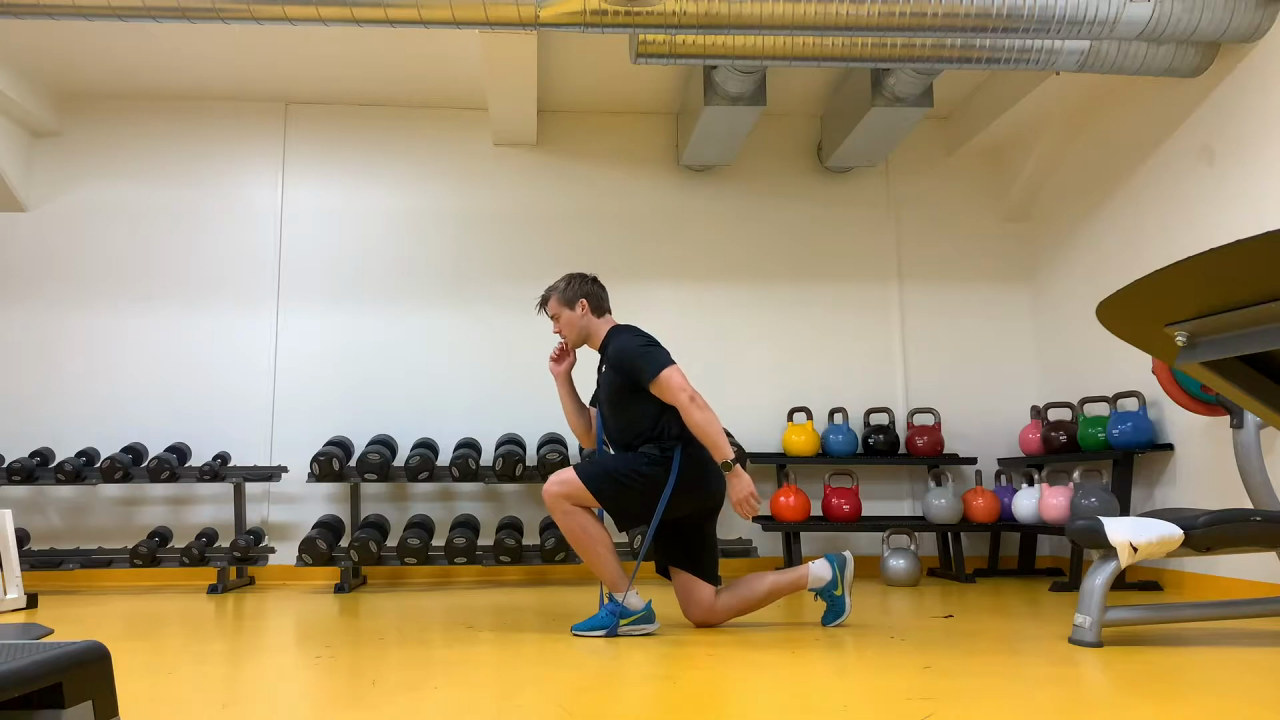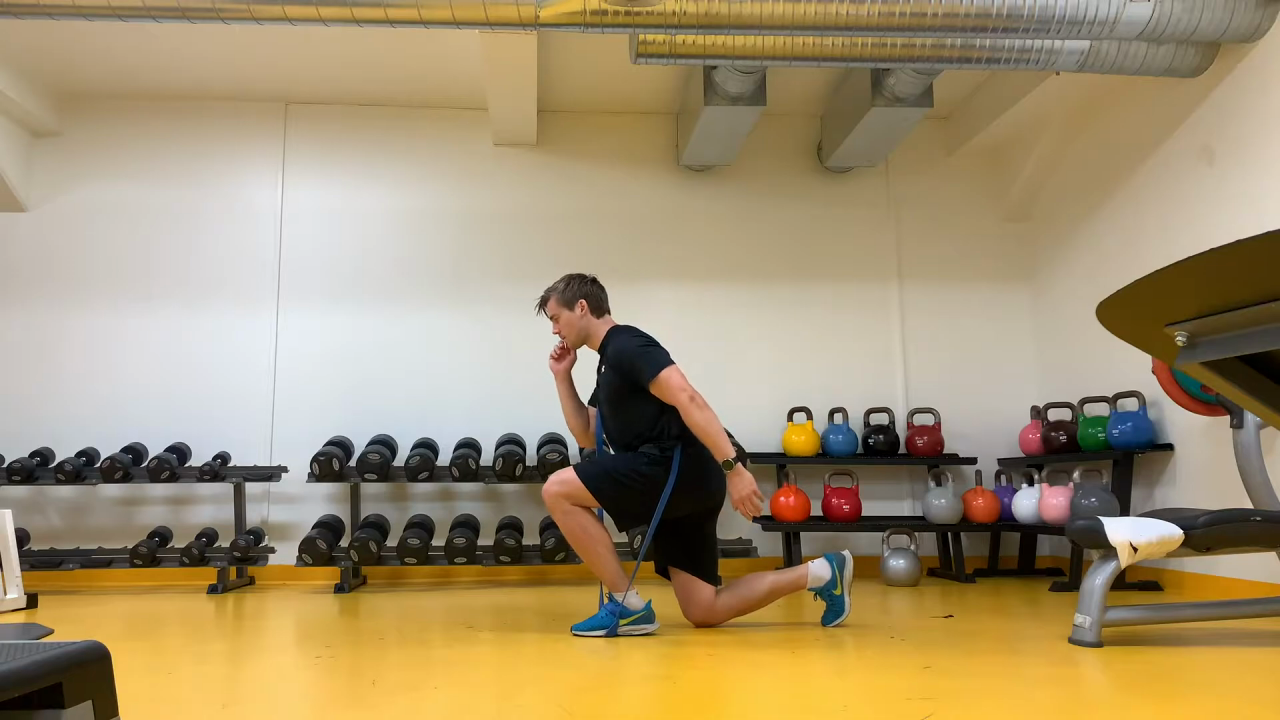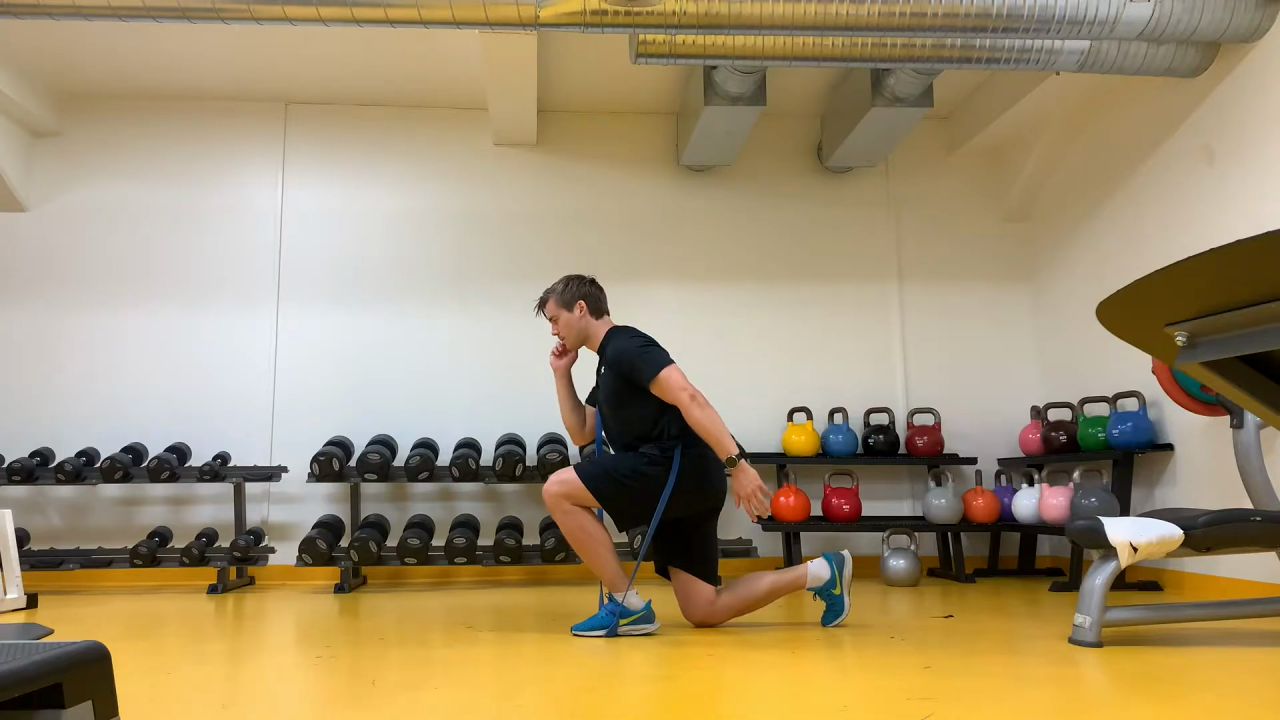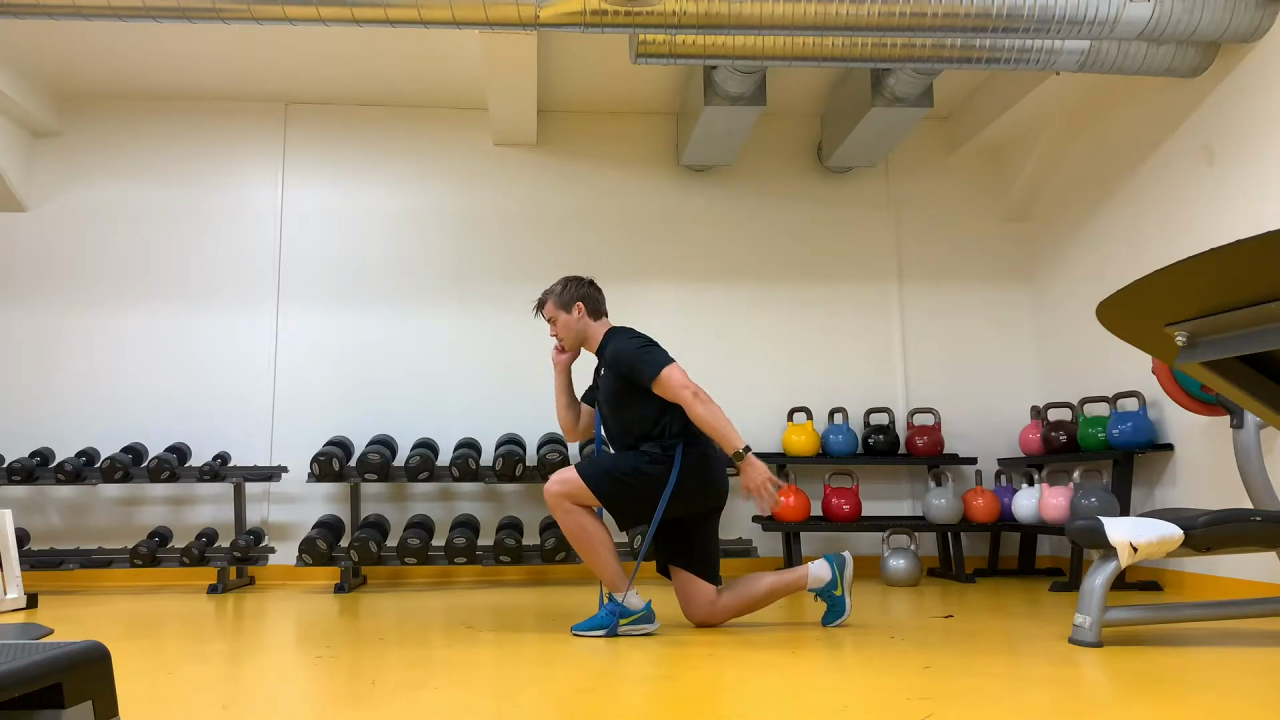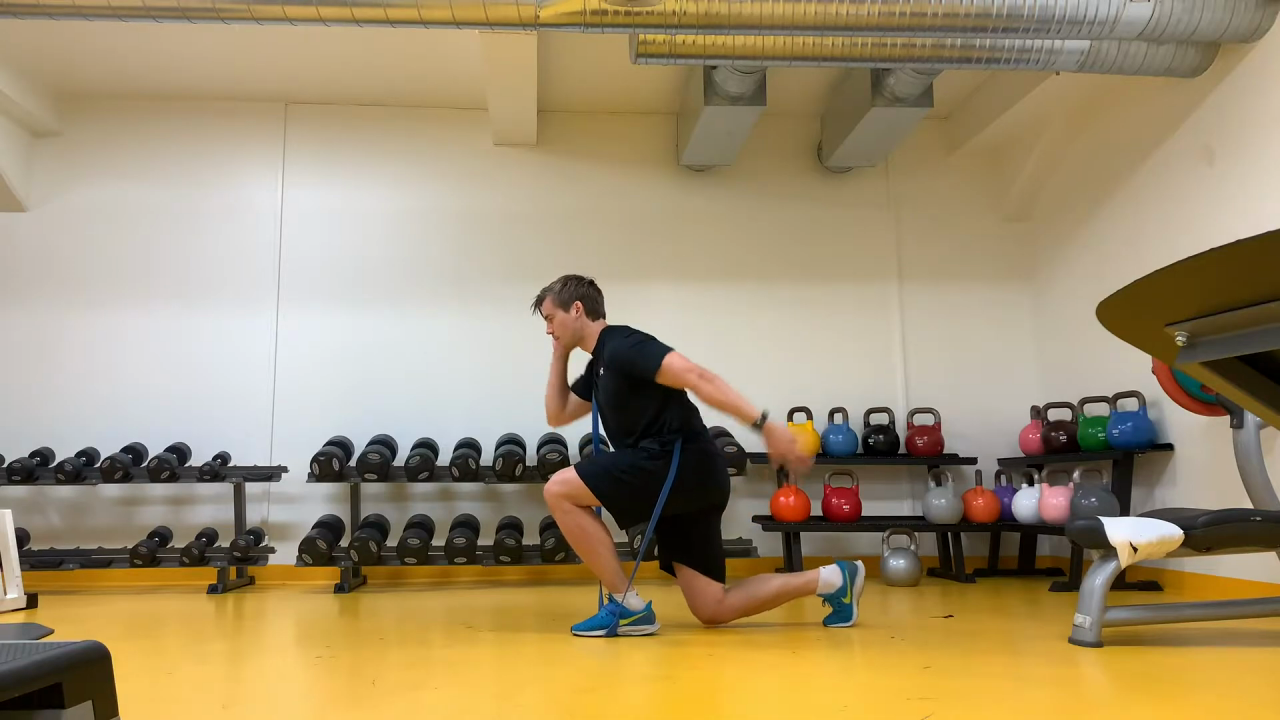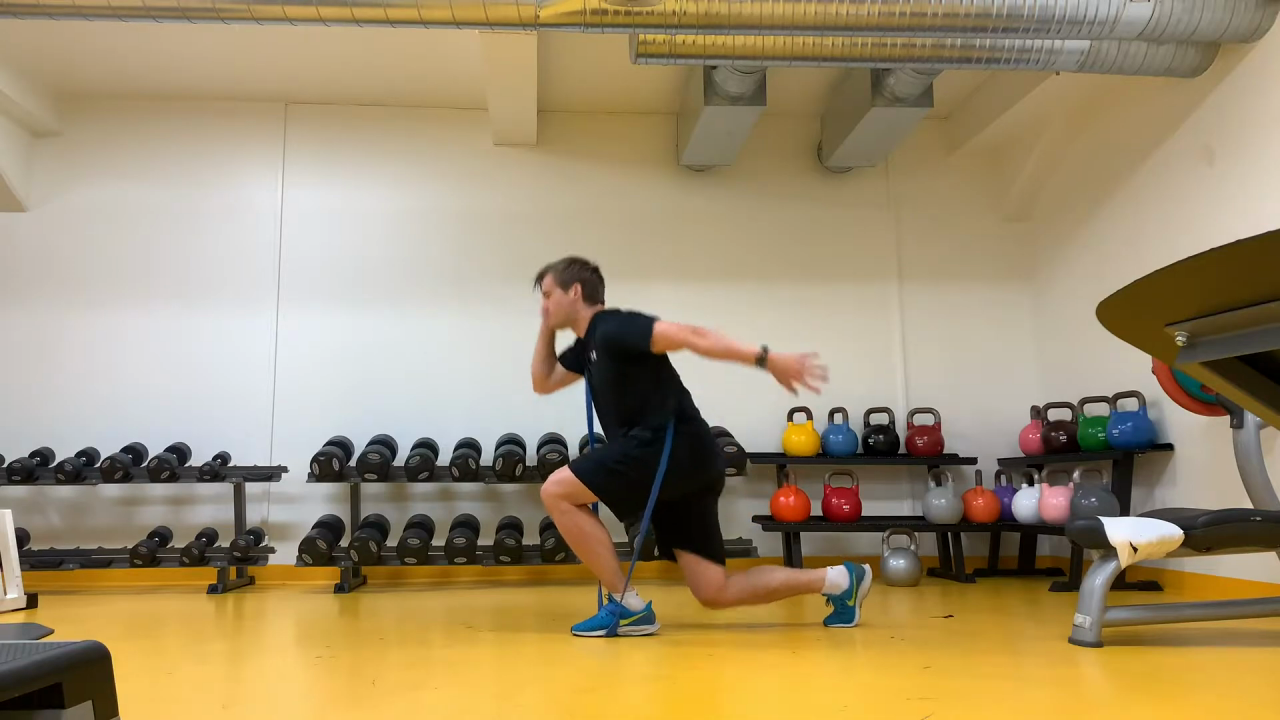
dt=0.1s
person 1, frame 1
left shoulder: (627, 346)
right shoulder: (610, 360)
left elbow: (689, 400)
right elbow: (589, 437)
left wrist: (732, 469)
right wrist: (562, 379)
left hip: (676, 468)
right hip: (681, 481)
left knee: (558, 490)
right knee: (706, 611)
left ankle: (627, 606)
right ankle: (822, 573)
person 1, frame 2
left shoulder: (626, 347)
right shoulder: (610, 361)
left elbow: (688, 399)
right elbow: (586, 435)
left wrist: (733, 467)
right wrist: (563, 377)
left hip: (677, 466)
right hip: (679, 480)
left knee: (558, 490)
right knee: (704, 611)
left ankle: (628, 605)
right ankle: (823, 572)
person 1, frame 3
left shoulder: (626, 348)
right shoulder: (610, 362)
left elbow: (689, 399)
right elbow: (581, 433)
left wrist: (736, 464)
right wrist: (562, 374)
left hip: (678, 467)
right hip: (679, 479)
left knee: (558, 490)
right knee: (705, 611)
left ankle: (627, 606)
right ankle: (823, 573)
person 1, frame 4
left shoulder: (624, 349)
right shoulder: (607, 363)
left elbow: (691, 396)
right elbow: (573, 429)
left wrist: (744, 457)
right wrist: (563, 367)
left hip: (681, 465)
right hip: (684, 478)
left knee: (560, 490)
right knee: (705, 611)
left ankle: (627, 606)
right ankle: (824, 573)
person 1, frame 5
left shoulder: (622, 347)
right shoulder: (600, 366)
left elbow: (697, 377)
right elbow: (557, 415)
left wrist: (764, 425)
right wrist: (560, 355)
left hip: (681, 462)
right hip: (686, 474)
left knee: (560, 491)
right knee: (713, 608)
left ankle: (627, 606)
right ankle: (834, 580)
person 1, frame 6
left shoulder: (616, 328)
right shoulder: (591, 345)
left elbow: (692, 335)
right elbow: (543, 384)
left wrist: (767, 359)
right wrist: (547, 329)
left hip: (671, 448)
right hip: (687, 461)
left knee: (556, 493)
right knee: (716, 593)
left ankle: (627, 607)
right ankle: (840, 580)
